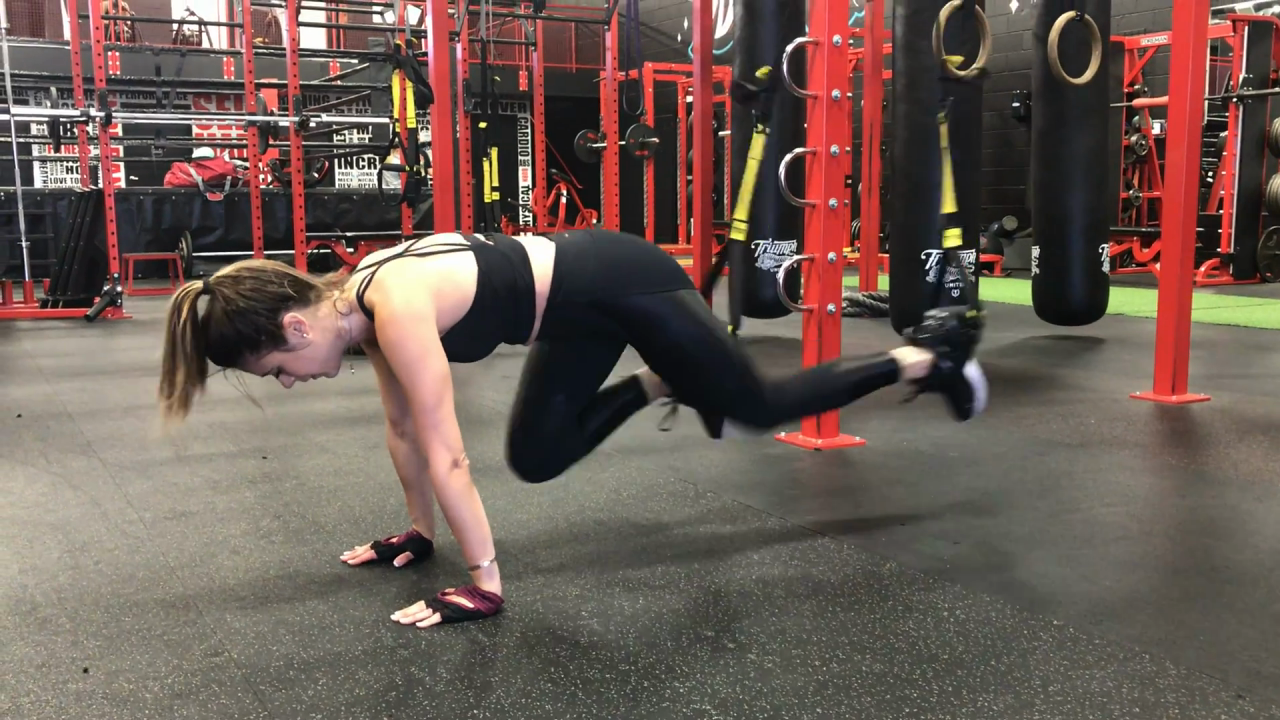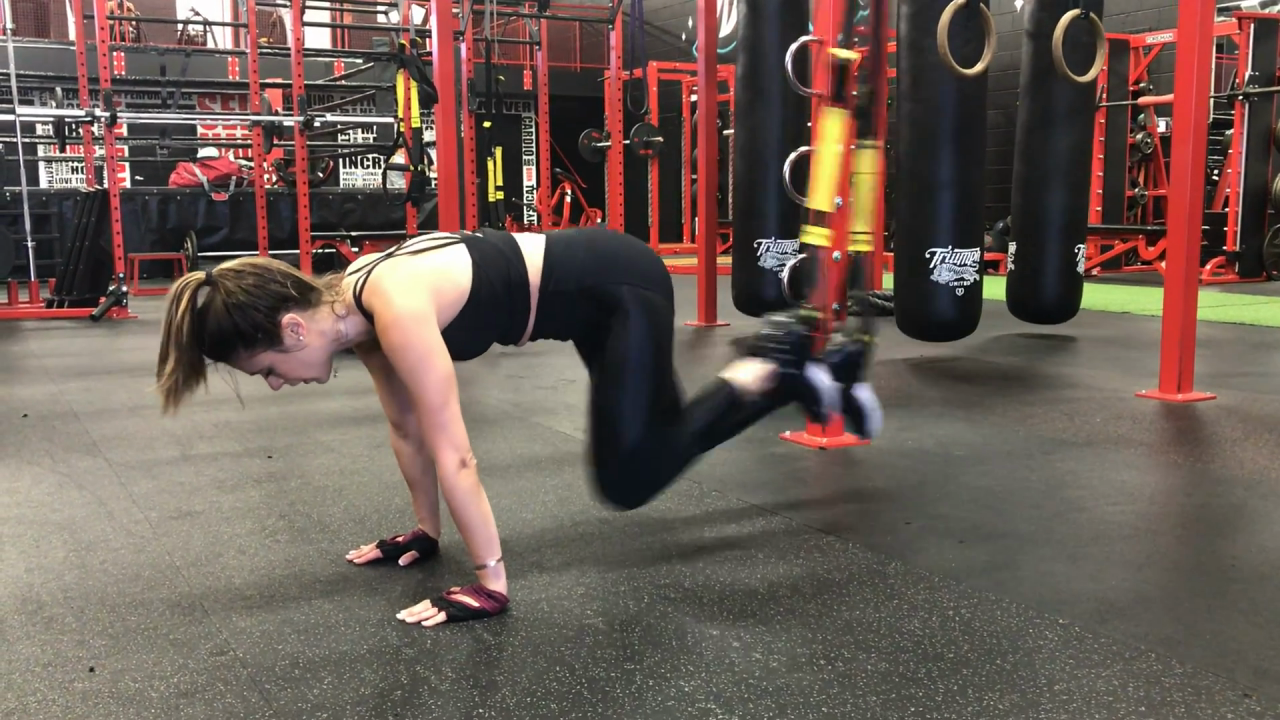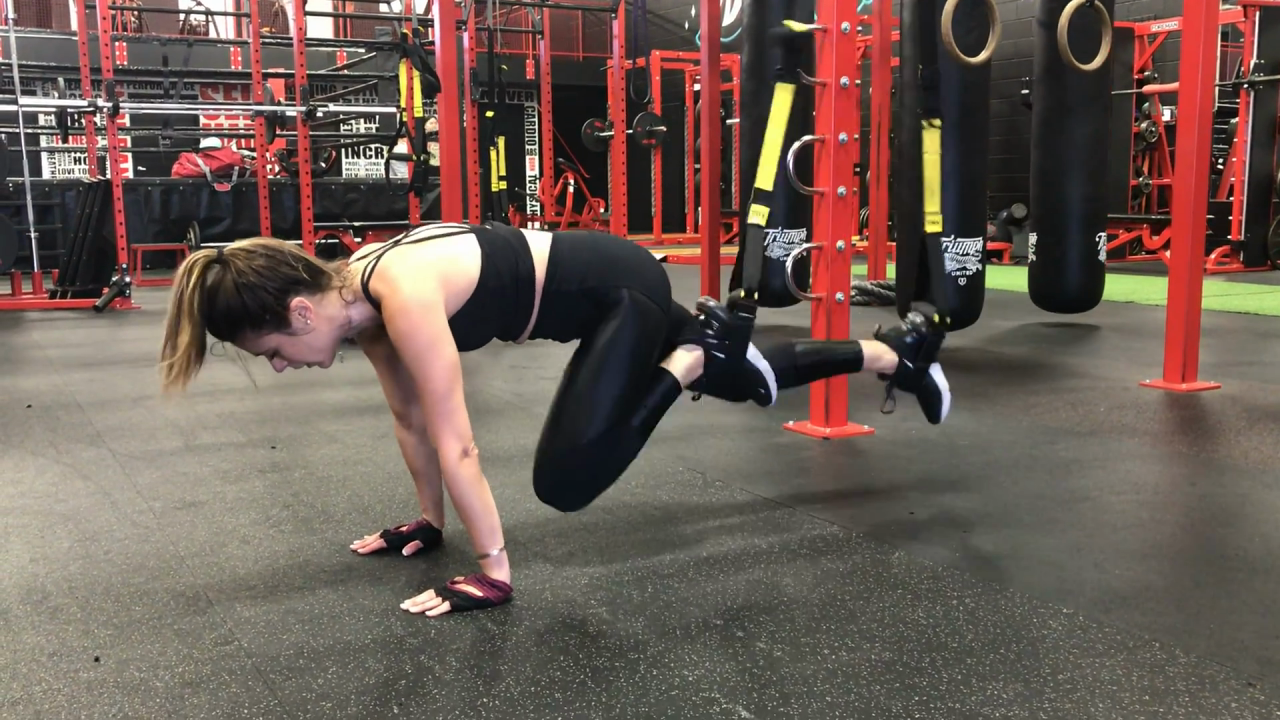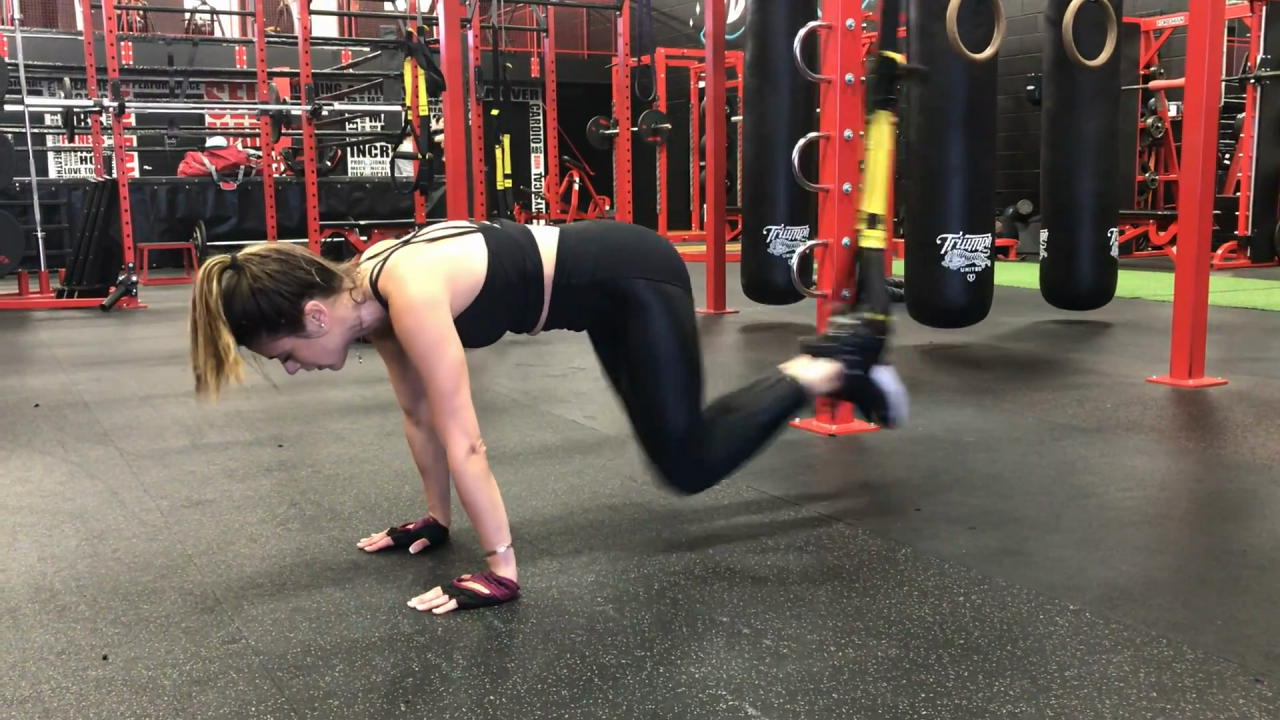
dt=1s
person 1, frame 1
left shoulder: (395, 310)
right shoulder: (361, 300)
left elbow: (444, 454)
right elbow: (403, 427)
left wrist: (486, 582)
right wrist: (419, 532)
left hip: (620, 285)
right hip: (583, 293)
left knee: (757, 403)
right knee: (535, 456)
left ankle: (931, 355)
right ankle: (664, 383)
person 1, frame 2
left shoulder: (394, 310)
right shoulder: (344, 303)
left elbow: (450, 453)
right elbow: (406, 428)
left wrist: (491, 581)
right wrist: (425, 531)
left hip: (617, 284)
right hip: (574, 289)
left knee: (628, 484)
right knee: (650, 445)
left ankle: (773, 367)
right ankle: (826, 379)
person 1, frame 3
left shoulder: (401, 297)
right shoulder: (358, 294)
left elbow: (452, 442)
right elbow: (409, 417)
left wrist: (494, 571)
right wrist: (429, 520)
left hip: (615, 286)
right hip: (588, 285)
left knee: (563, 480)
right knee: (736, 380)
left ankle: (695, 356)
right ankle: (898, 353)
person 1, frame 4
left shoulder: (409, 296)
right shoulder: (361, 290)
left elbow: (461, 439)
right elbow: (417, 413)
left wrist: (500, 568)
right wrist: (434, 519)
left hip: (629, 278)
right hip: (597, 281)
left knee: (690, 466)
right knee: (680, 428)
left ankle: (835, 372)
right ankle: (841, 366)
